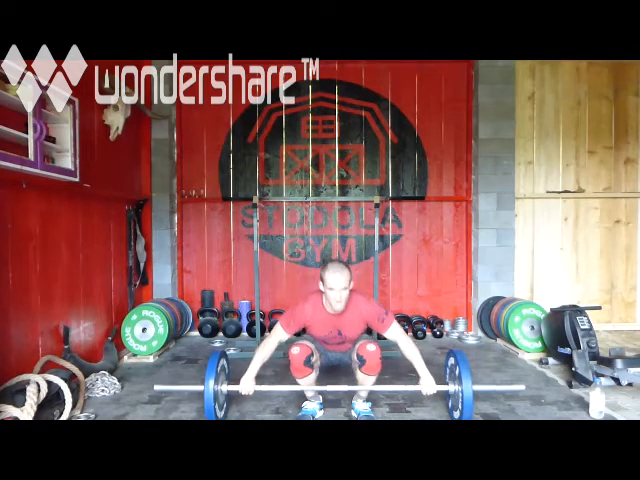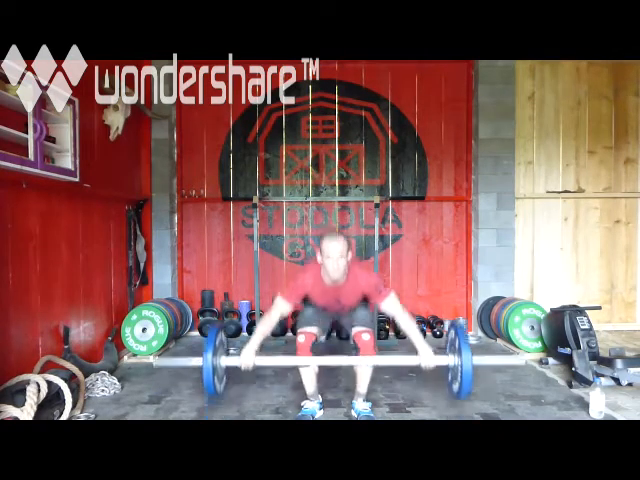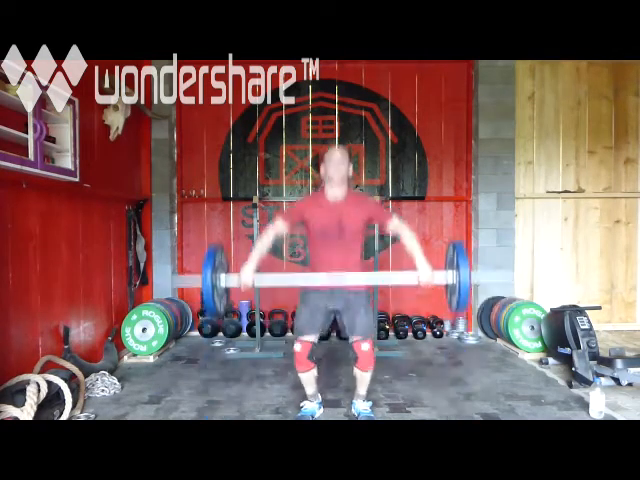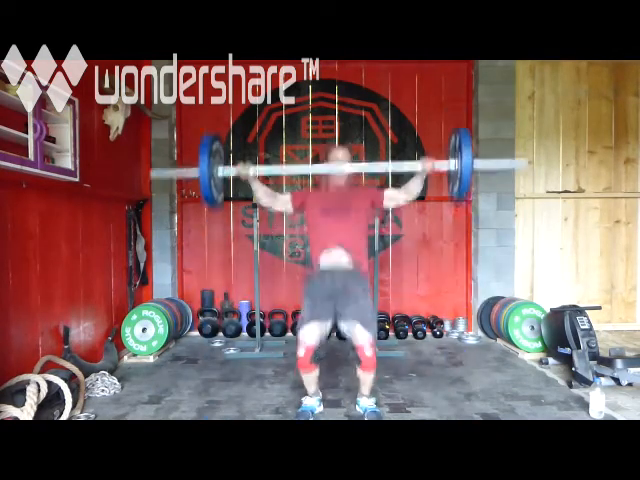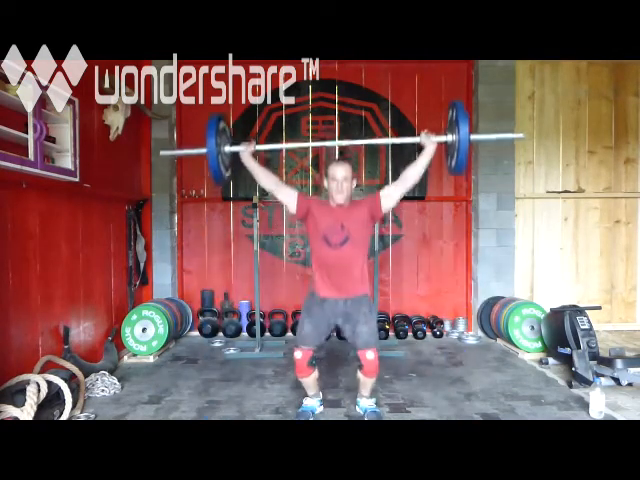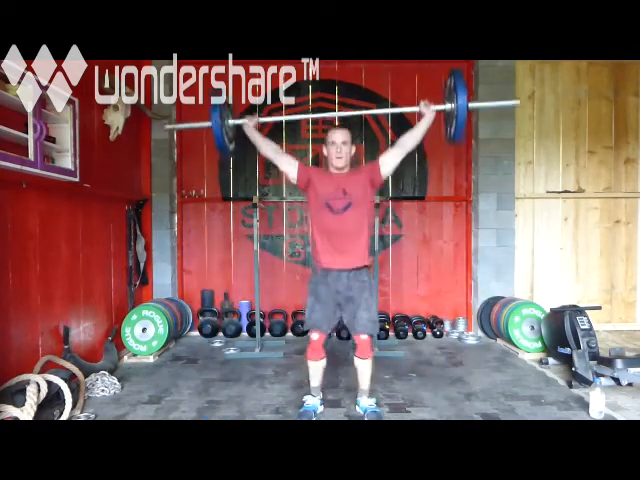
dt=0.3s
person 1, frame 1
left shoulder: (365, 307)
right shoulder: (306, 308)
left elbow: (401, 337)
right elbow: (273, 338)
left wrist: (424, 375)
right wrist: (250, 375)
left hip: (352, 347)
right hip: (320, 348)
left knee: (372, 352)
right knee: (297, 353)
left ankle: (360, 402)
right ankle: (312, 402)
person 1, frame 2
left shoulder: (364, 277)
right shoulder: (307, 277)
left elbow: (398, 310)
right elbow: (275, 311)
left wrist: (423, 348)
right wrist: (250, 348)
left hip: (356, 306)
right hip: (317, 306)
left knee: (365, 341)
right knee: (304, 341)
left ankle: (360, 402)
right ankle: (312, 402)
person 1, frame 3
left shoulder: (365, 204)
right shoulder: (307, 205)
left elbow: (400, 229)
right elbow: (274, 230)
left wrist: (422, 264)
right wrist: (250, 265)
left hip: (353, 287)
right hip: (316, 287)
left knee: (364, 349)
right knee: (302, 348)
left ankle: (361, 403)
right ankle: (312, 402)
person 1, frame 4
left shoulder: (365, 195)
right shoulder: (312, 197)
left elbow: (404, 195)
right elbow: (273, 201)
left wrist: (422, 173)
right wrist: (250, 178)
left hip: (353, 277)
right hip: (321, 277)
left knee: (366, 349)
right knee: (306, 348)
left ankle: (365, 400)
right ankle: (312, 398)
person 1, frame 5
left shoulder: (367, 209)
right shoulder: (311, 209)
left elbow: (404, 183)
right elbow: (274, 185)
left wrist: (428, 150)
right wrist: (246, 157)
left hip: (357, 299)
right hip: (320, 298)
left knee: (369, 359)
right knee: (302, 356)
left ankle: (365, 400)
right ankle: (313, 399)
person 1, frame 6
left shoulder: (367, 177)
right shoulder: (312, 178)
left elbow: (401, 148)
right elbow: (275, 154)
left wrist: (427, 118)
right wrist: (250, 129)
left hip: (359, 275)
right hip: (324, 275)
left knee: (363, 340)
right knee: (316, 339)
left ankle: (364, 399)
right ankle: (314, 398)
